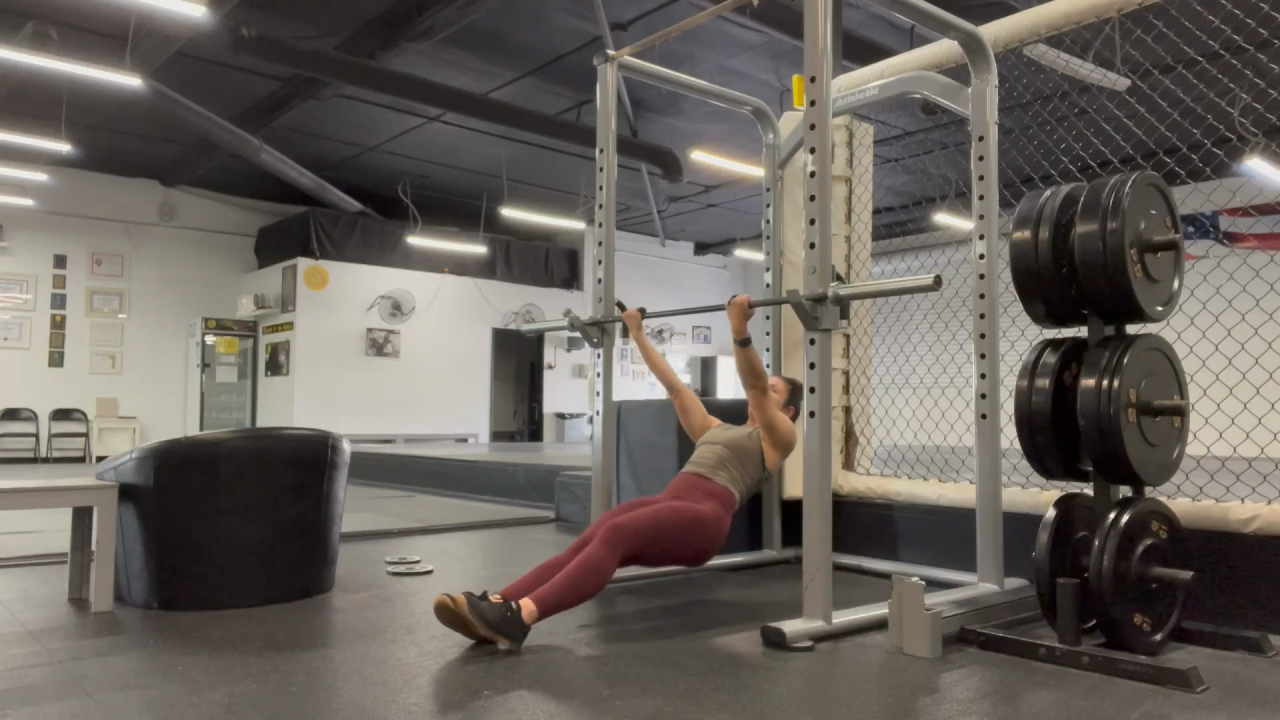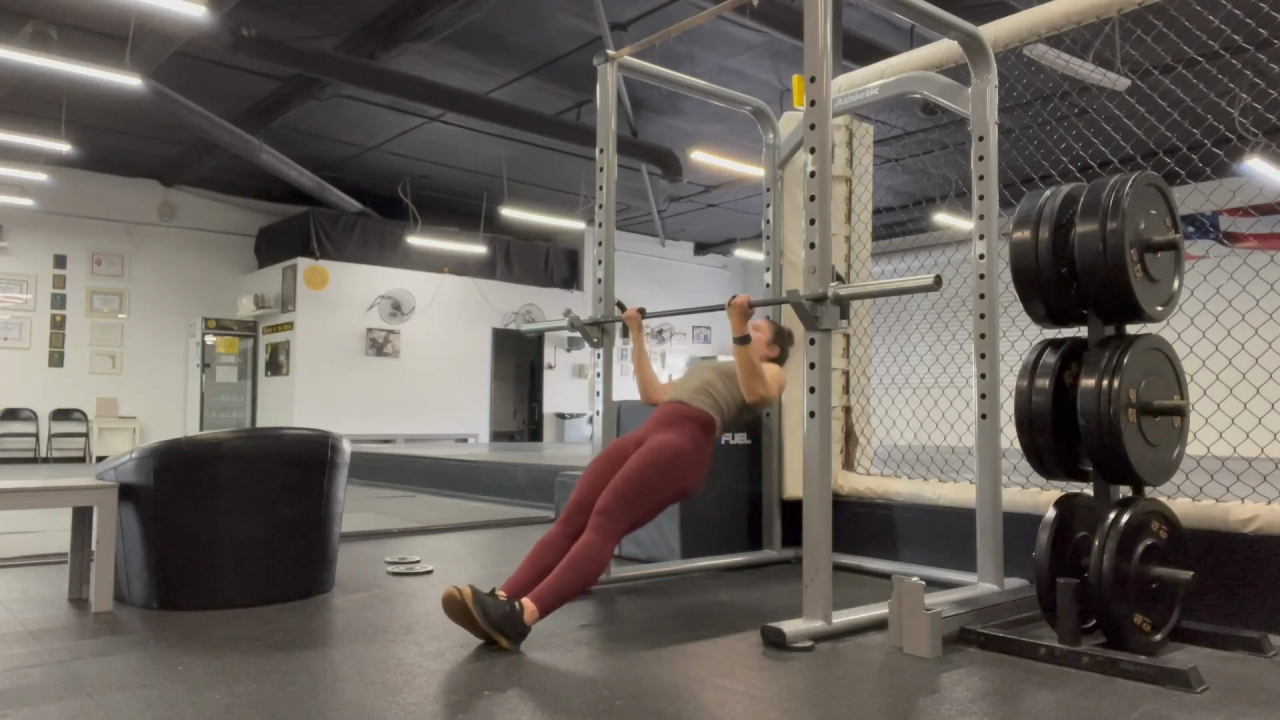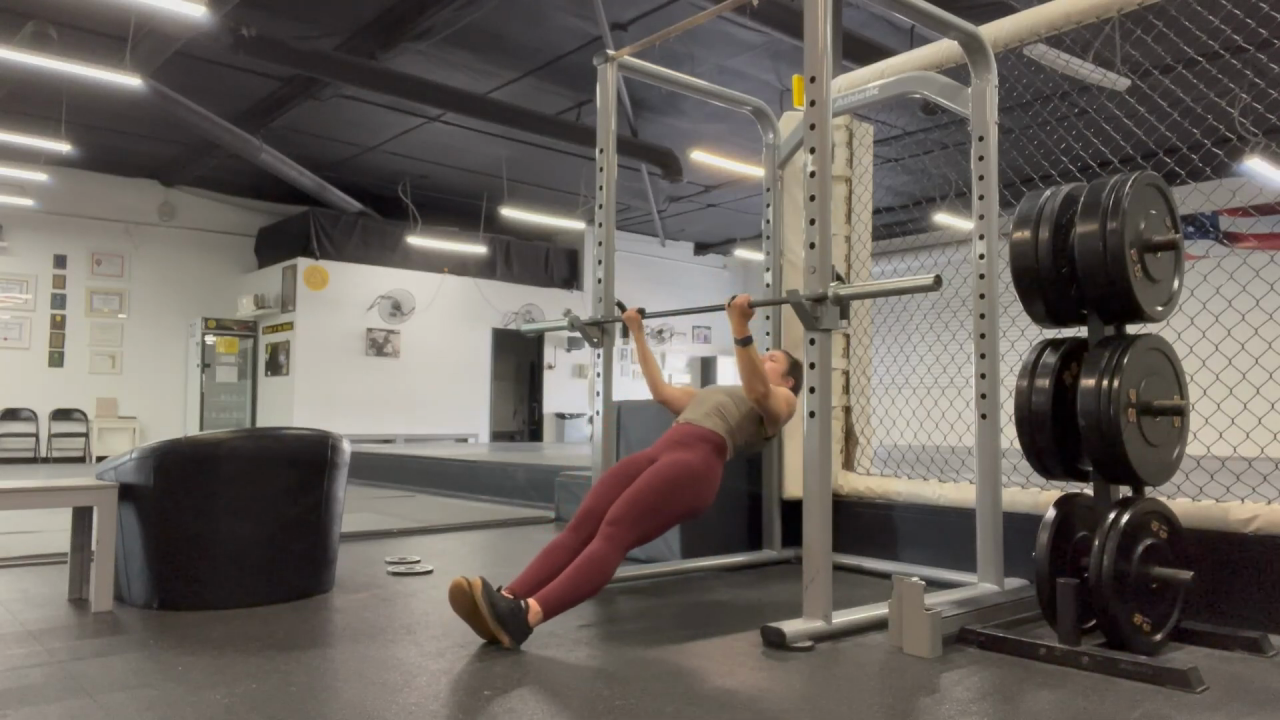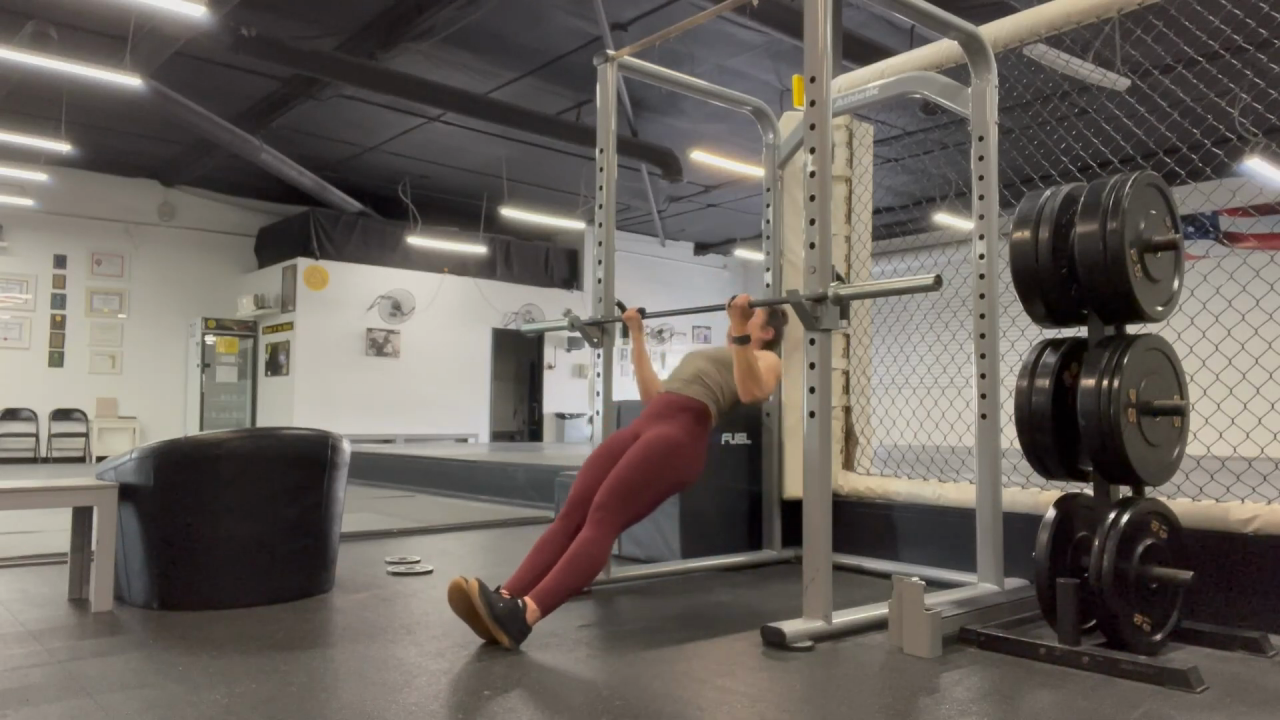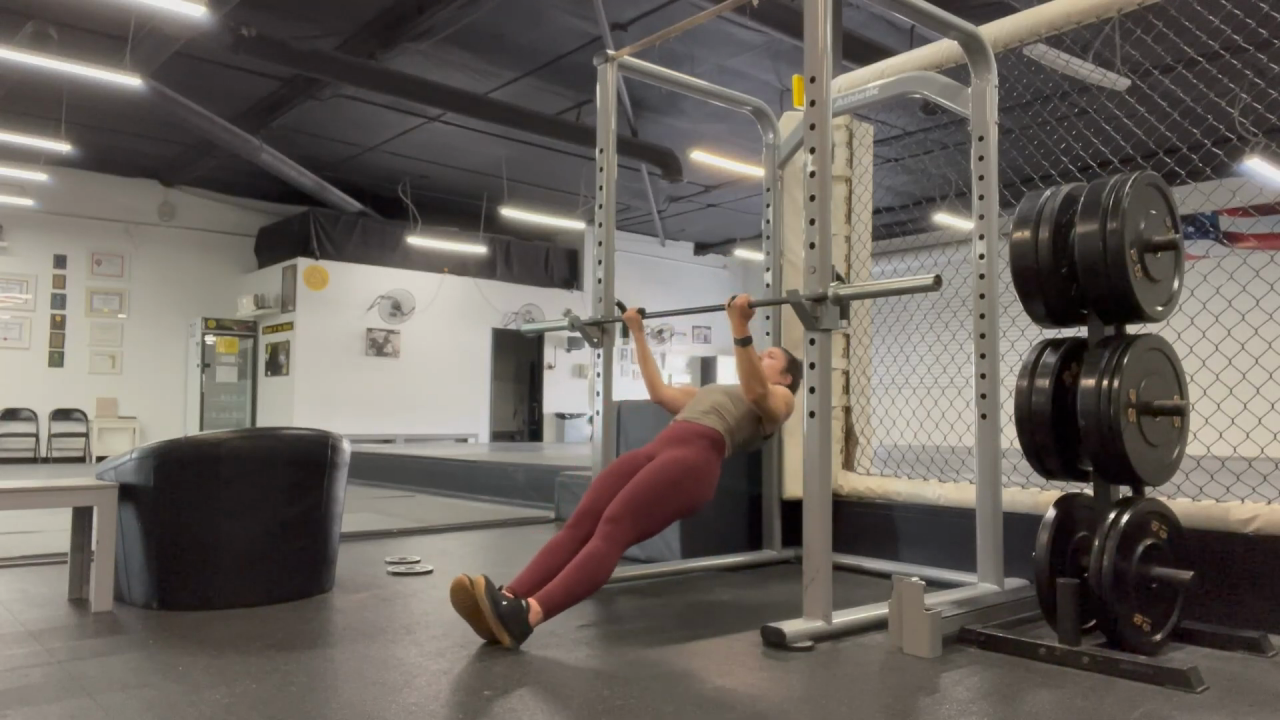
dt=1s
person 1, frame 1
left shoulder: (778, 438)
right shoulder: (716, 429)
left elbow: (756, 385)
right elbow: (676, 388)
left wrist: (740, 330)
right wrist: (638, 334)
left hip: (705, 515)
right hip: (670, 500)
left knee: (613, 537)
right knee: (584, 545)
left ankle: (518, 618)
right ankle: (494, 605)
person 1, frame 2
left shoulder: (770, 372)
right shoulder: (712, 371)
left elbow: (756, 393)
right elbow: (651, 393)
left wrist: (739, 329)
right wrist: (637, 334)
left hip: (686, 441)
right hip: (647, 433)
left knee: (604, 524)
right knee: (570, 520)
left ankle: (519, 617)
right ankle: (501, 601)
person 1, frame 3
left shoulder: (781, 401)
right shoulder: (713, 394)
left elbow: (759, 392)
right elbow: (661, 392)
left wrist: (741, 330)
right wrist: (638, 334)
left hip: (696, 461)
right hip: (657, 450)
left knee: (613, 532)
right knee: (580, 527)
left ankle: (524, 617)
right ankle: (508, 600)
person 1, frame 4
left shoulder: (766, 359)
right shoulder: (709, 358)
left elbow: (751, 392)
right elbow: (650, 392)
left wrist: (739, 328)
right wrist: (637, 334)
left hip: (683, 434)
right hip: (642, 426)
left knee: (601, 520)
right knee: (570, 516)
left ankle: (522, 617)
right ankle: (504, 600)
person 1, frame 5
left shoulder: (780, 400)
right shoulder: (711, 392)
left elbow: (756, 394)
right elbow: (659, 393)
left wrist: (741, 329)
right wrist: (639, 335)
left hip: (695, 457)
right hip: (655, 447)
left knee: (612, 530)
right knee: (579, 525)
left ankle: (526, 616)
right ankle: (507, 601)
